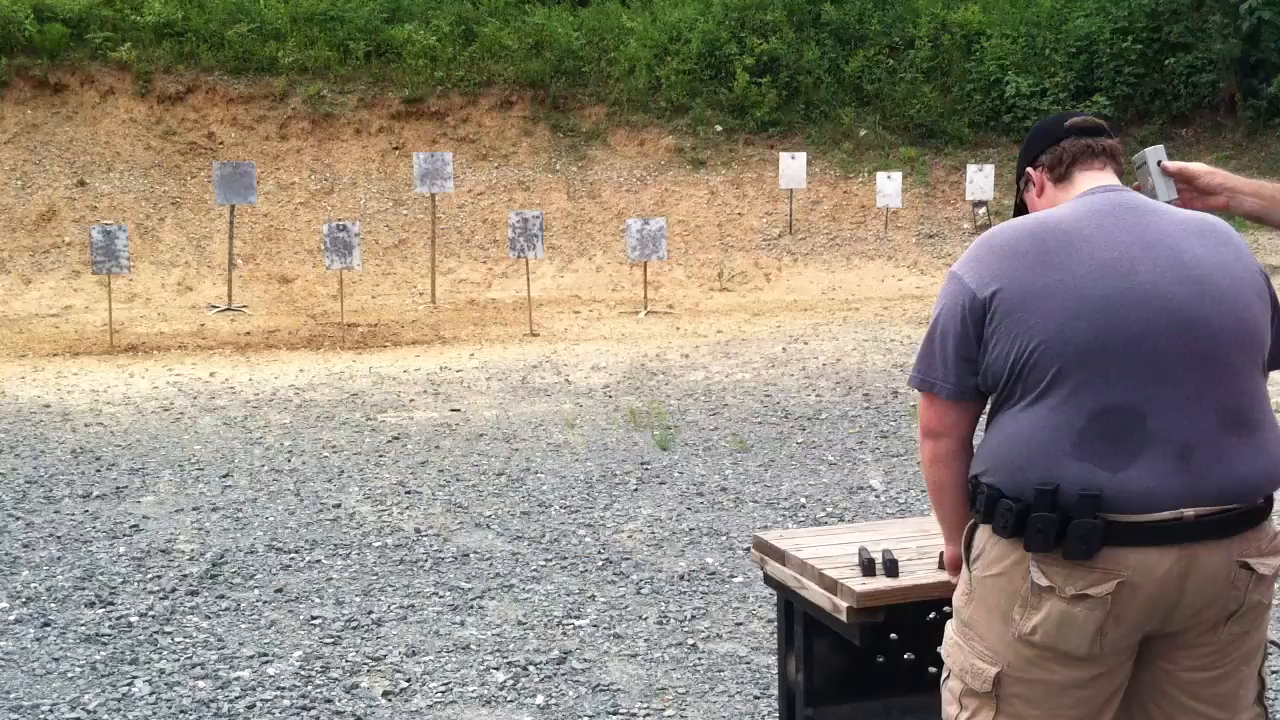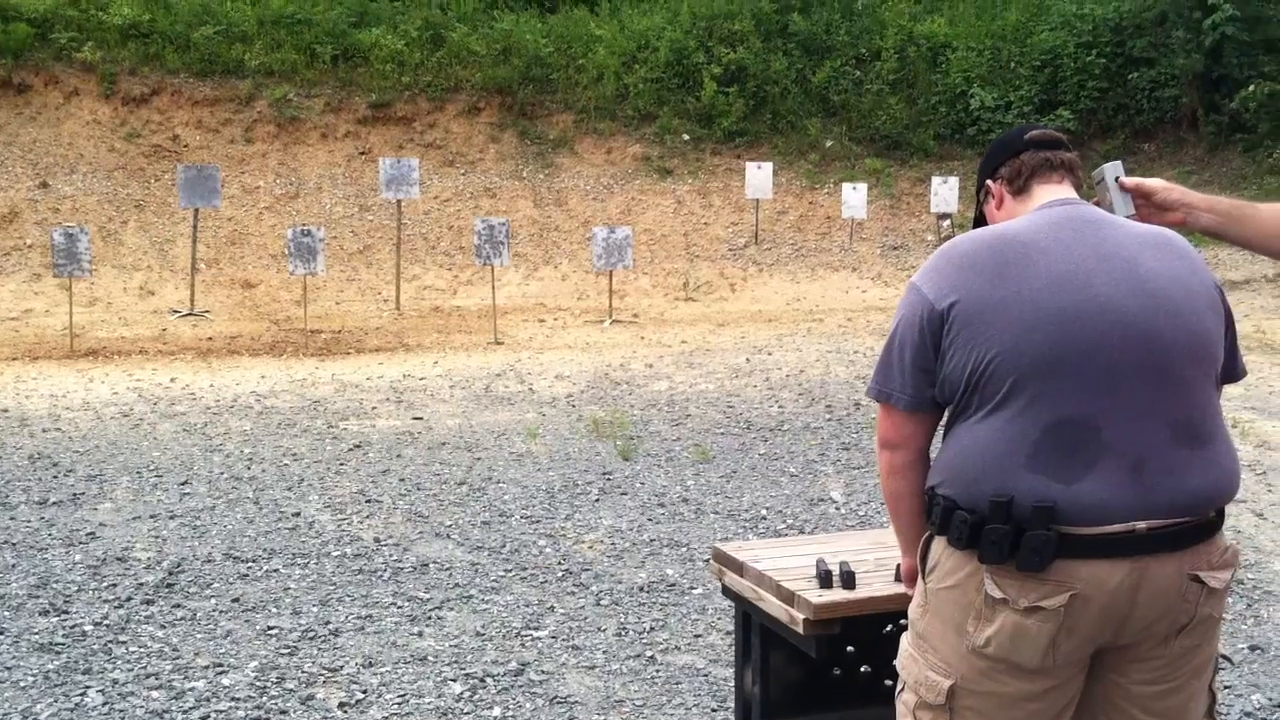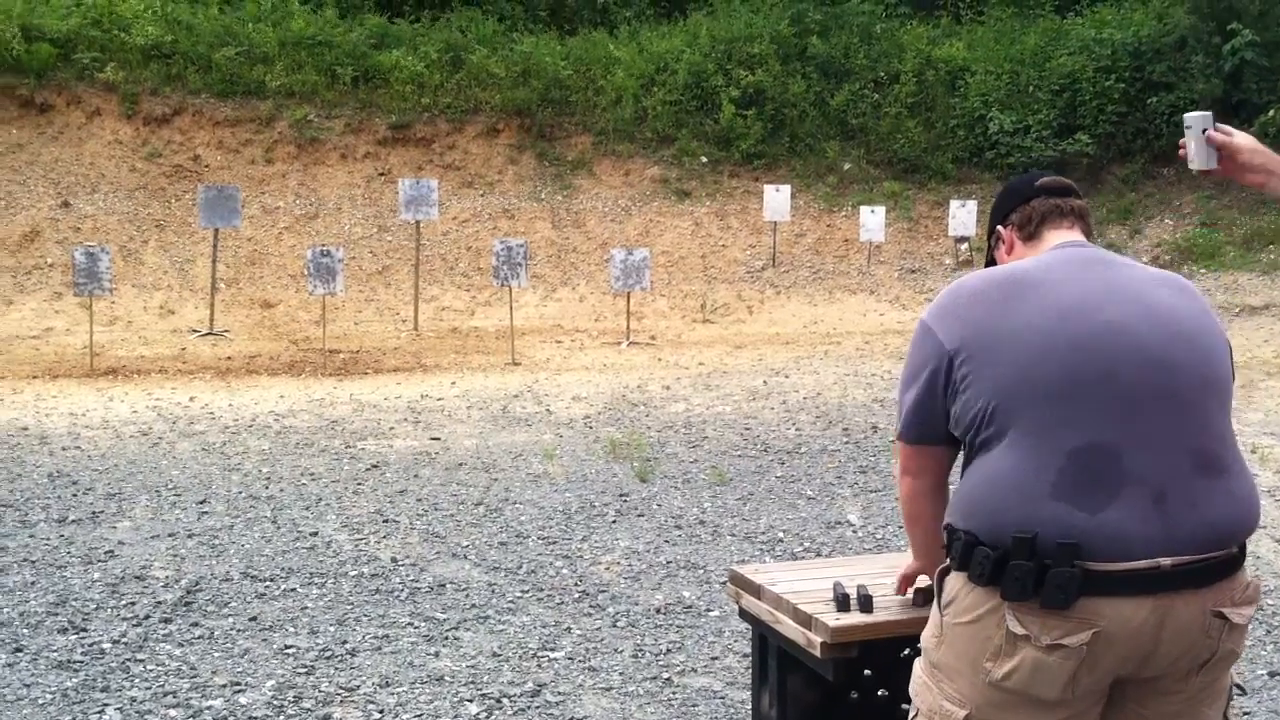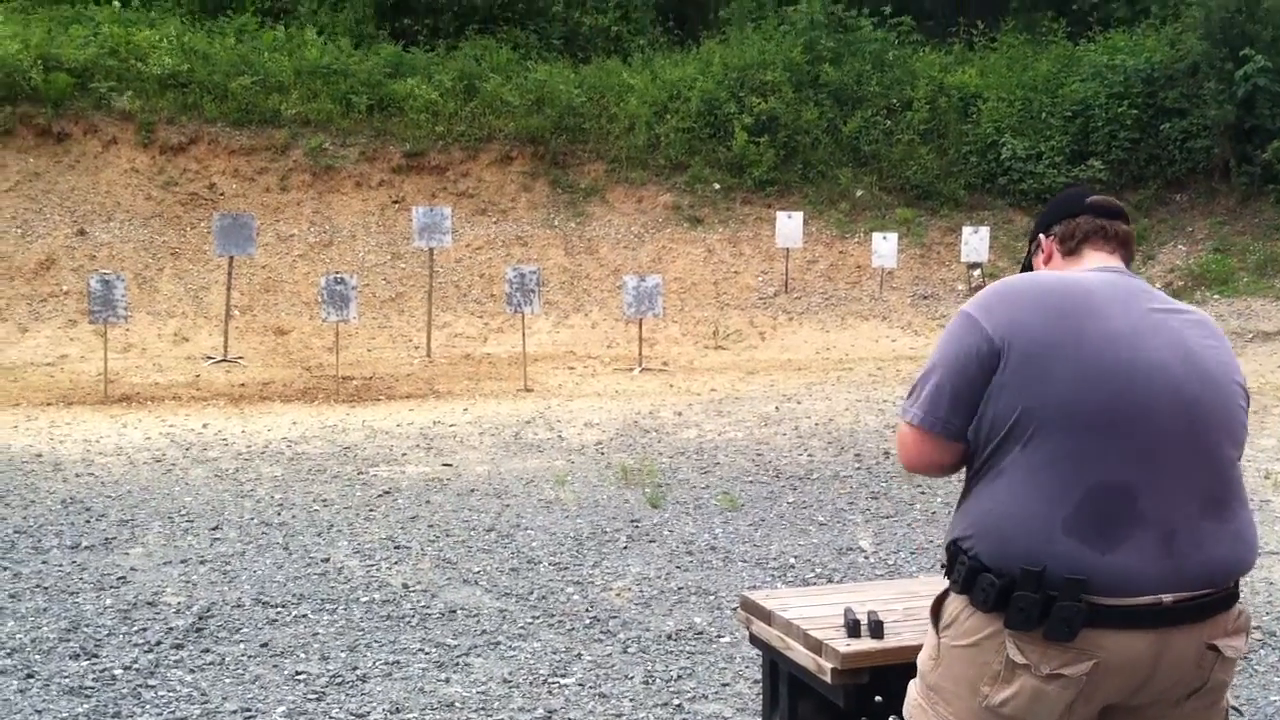
dt=0.5s
person 1, frame 1
left shoulder: (999, 257)
right shoulder: (1230, 247)
left elbow: (942, 433)
left wrist: (959, 541)
left hip: (1061, 565)
right hip: (1228, 556)
person 1, frame 2
left shoulder: (957, 268)
right shoulder: (1185, 262)
left elbow: (900, 444)
right elbow: (1194, 415)
left wrist: (917, 554)
left hip: (1014, 578)
right hip: (1178, 568)
person 1, frame 3
left shoulder: (962, 307)
right shoulder: (1187, 300)
left elbow: (919, 474)
left wrist: (930, 562)
left hip: (1034, 606)
right hip: (1203, 599)
person 1, frame 4
left shoulder: (1008, 306)
right shoulder: (1208, 339)
left elbow: (921, 452)
right elbow: (1199, 472)
left hip: (1034, 637)
right hip: (1192, 633)
